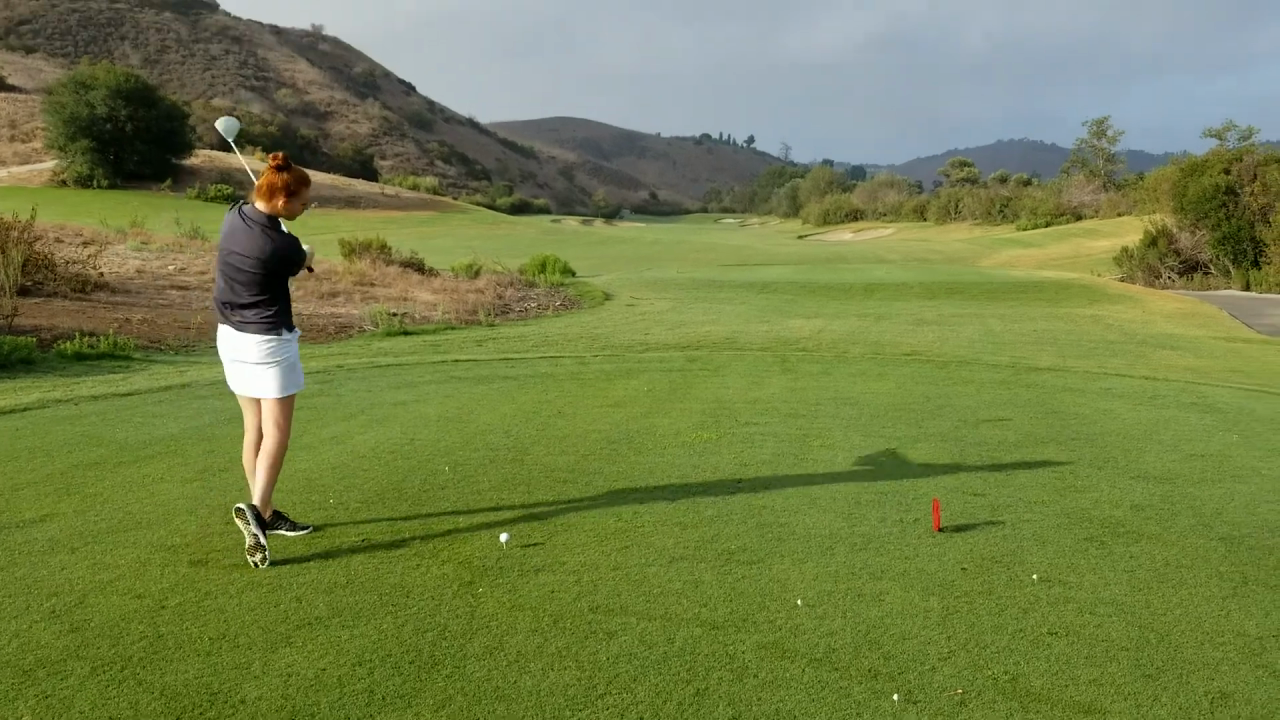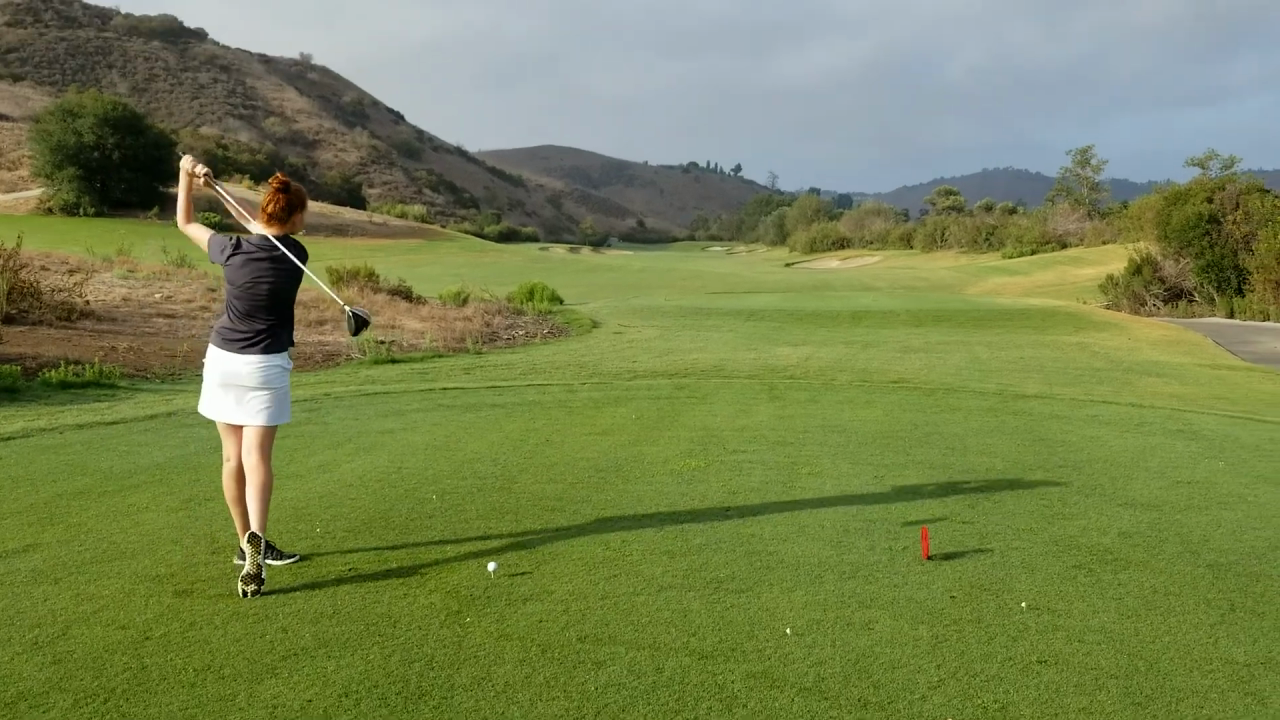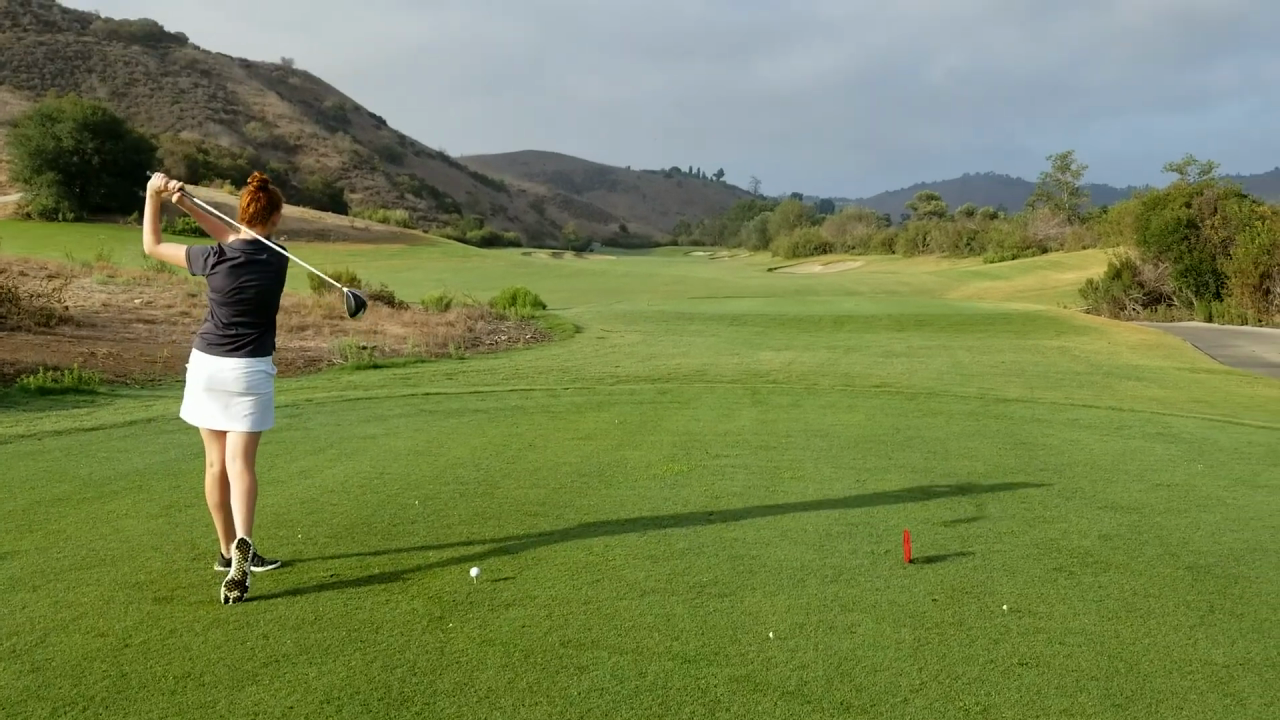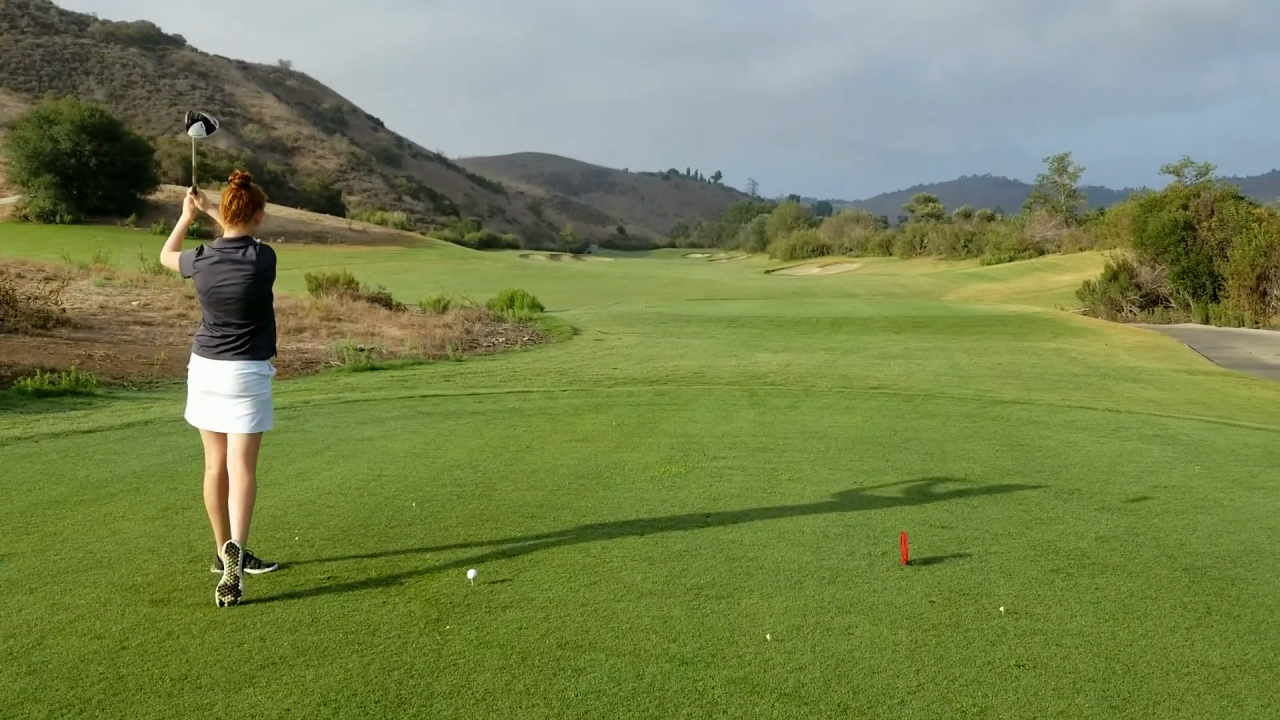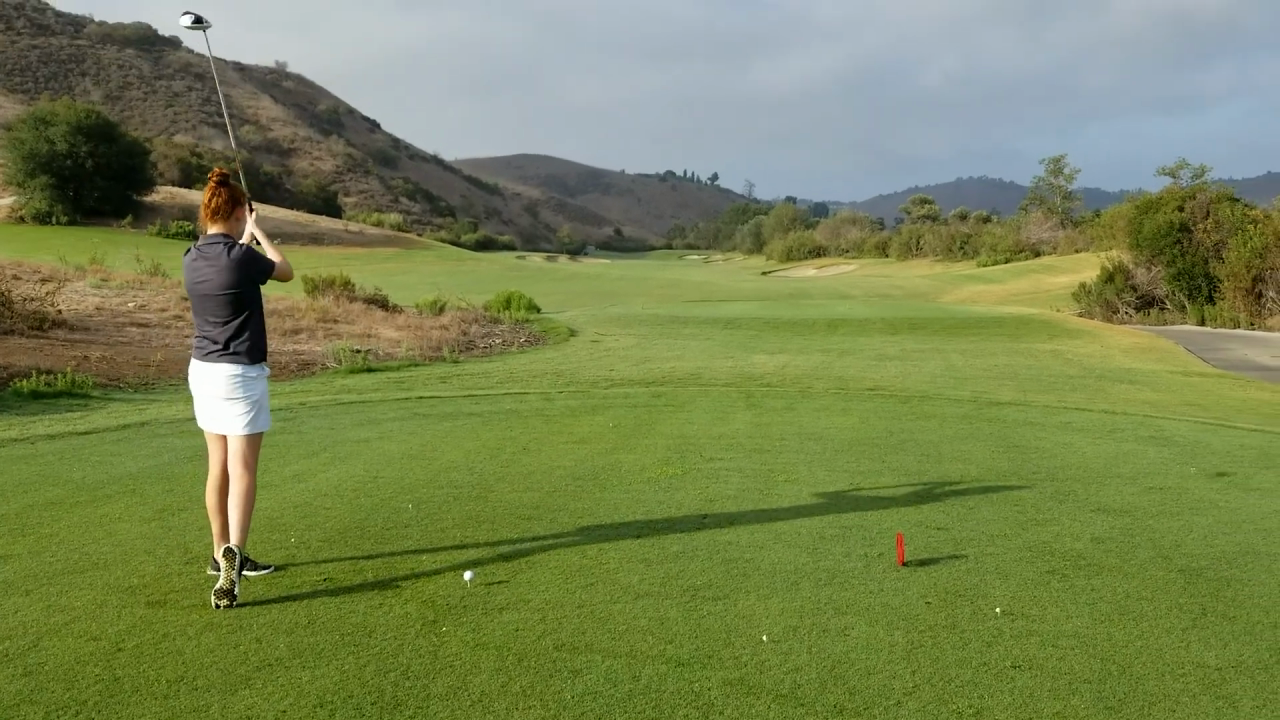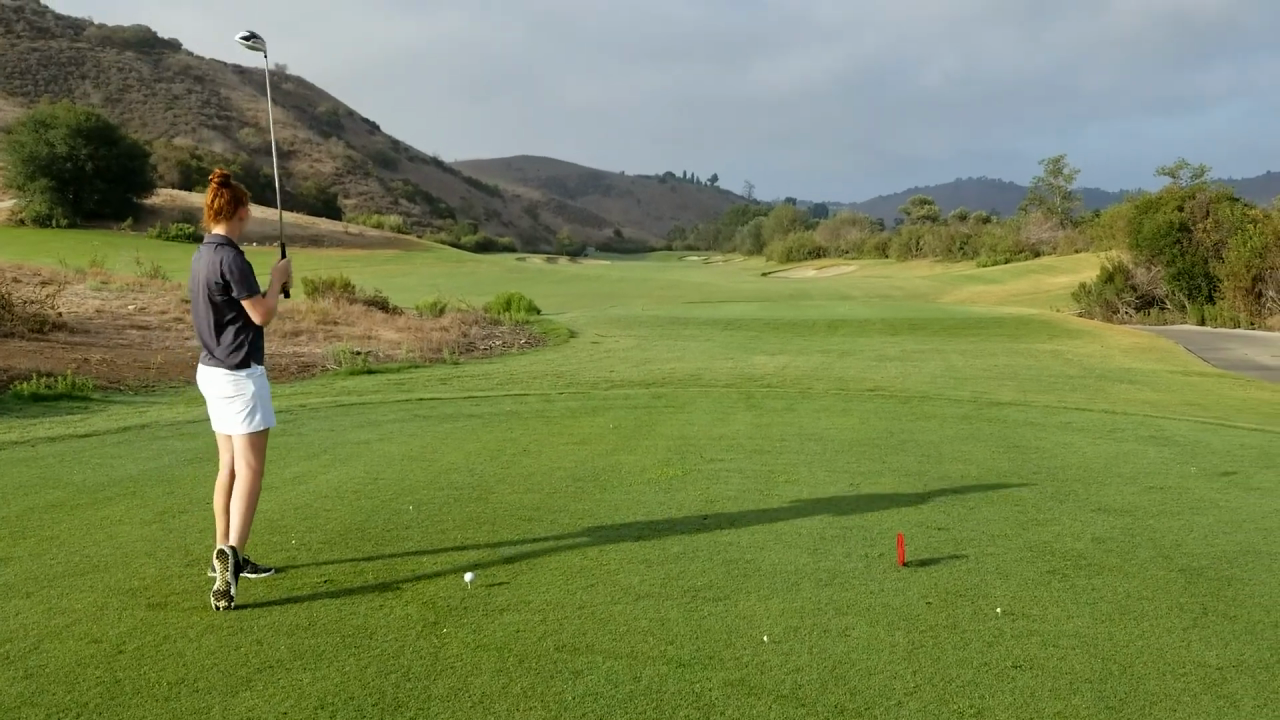
dt=0.3s
person 1, frame 1
left shoulder: (235, 215)
right shoulder: (282, 245)
right elbow: (299, 259)
left wrist: (297, 256)
right wrist: (304, 256)
left hip: (231, 335)
right hip: (269, 341)
left knee: (256, 428)
right knee: (276, 432)
left ankle: (264, 514)
right ankle: (255, 507)
person 1, frame 2
left shoulder: (231, 251)
right shoulder: (297, 255)
left elbow: (184, 222)
right elbow: (263, 233)
left wrist: (188, 176)
left hip: (223, 360)
right hip: (267, 366)
left knee: (233, 457)
right knee: (256, 458)
left ankle: (248, 543)
right ankle: (255, 539)
person 1, frame 3
left shoulder: (215, 260)
right shoulder: (277, 259)
left elbow: (152, 246)
right elbow: (233, 239)
left wrist: (154, 194)
right wrist: (186, 203)
left hip: (208, 365)
right hip: (251, 371)
left knee: (215, 464)
right knee: (241, 464)
left ankle: (229, 551)
right ankle: (242, 543)
person 1, frame 4
left shoulder: (201, 260)
right shoulder: (262, 259)
left elbow: (166, 257)
left wrist: (188, 213)
right wrist: (214, 214)
left hip: (205, 368)
right hip: (246, 373)
left knee: (215, 465)
right knee: (241, 468)
left ankle: (226, 550)
right ankle: (235, 548)
person 1, frame 5
left shoulder: (191, 259)
right shoulder: (242, 257)
right elbow: (286, 271)
left wrist: (242, 239)
right wrist: (256, 232)
left hip: (203, 370)
right hip: (240, 374)
left knee: (218, 468)
right knee: (242, 471)
left ankle: (223, 554)
right ankle: (234, 552)
person 1, frame 6
left shoulder: (205, 254)
right shoulder: (230, 258)
right elbow: (261, 316)
left wrist: (269, 288)
right wrist: (277, 281)
left hip: (216, 370)
right hip: (238, 373)
left knee: (231, 468)
right knee: (250, 470)
left ankle: (227, 554)
right ankle: (231, 554)
